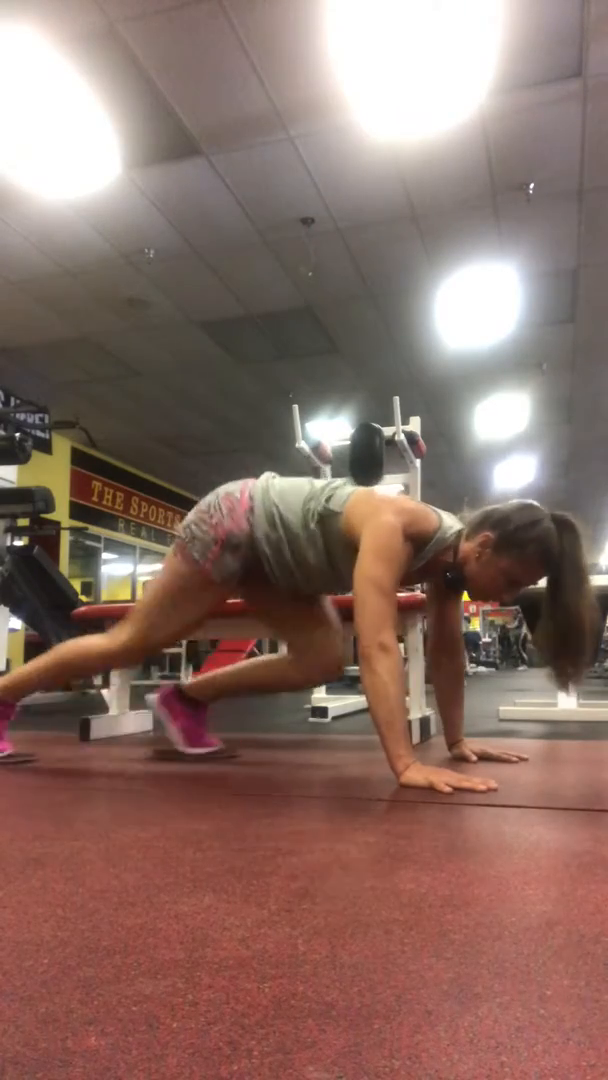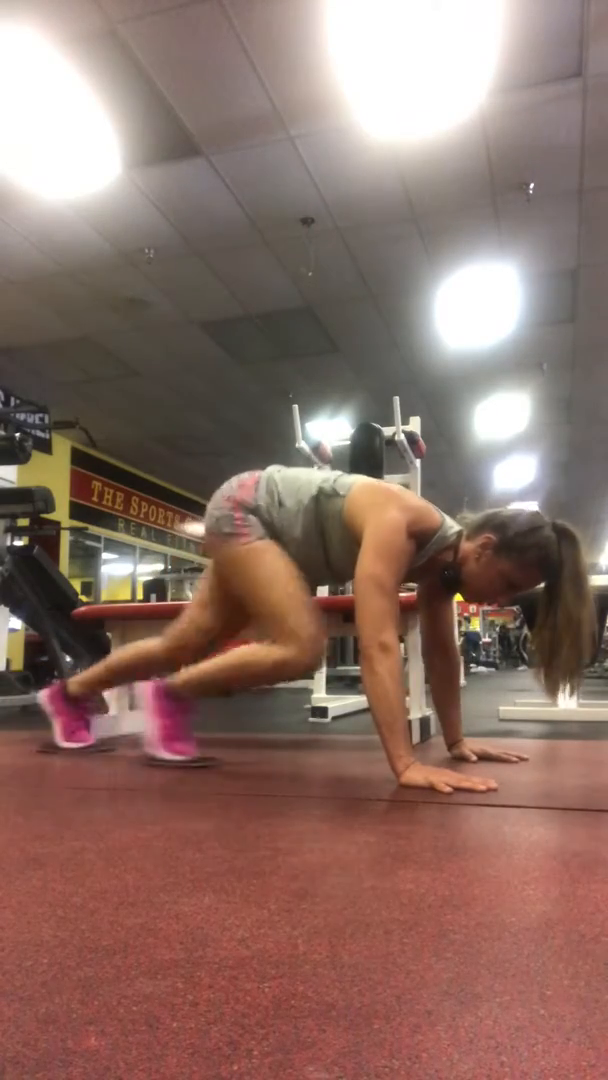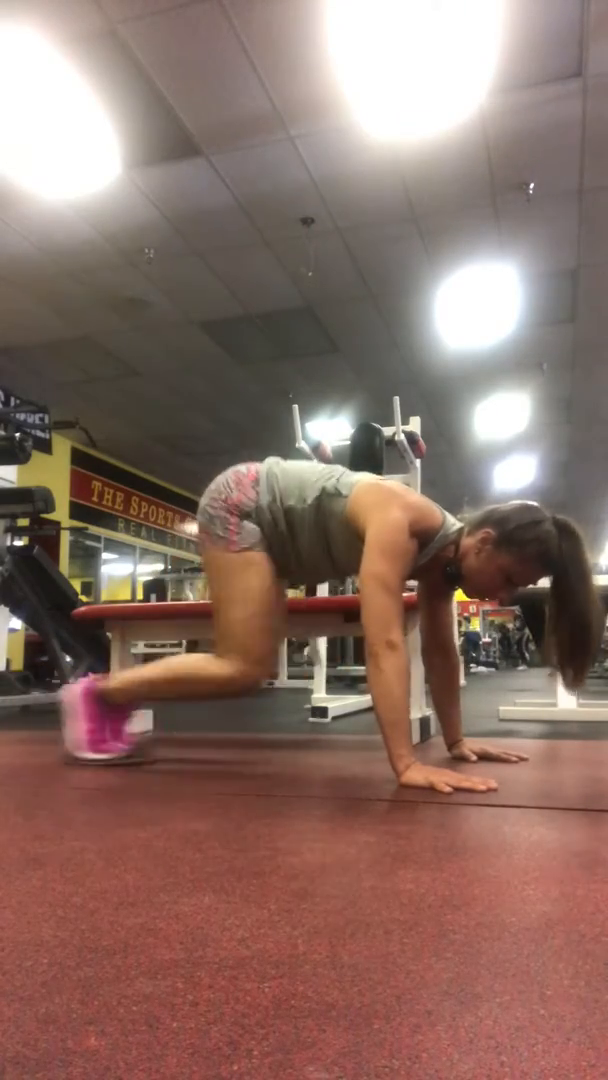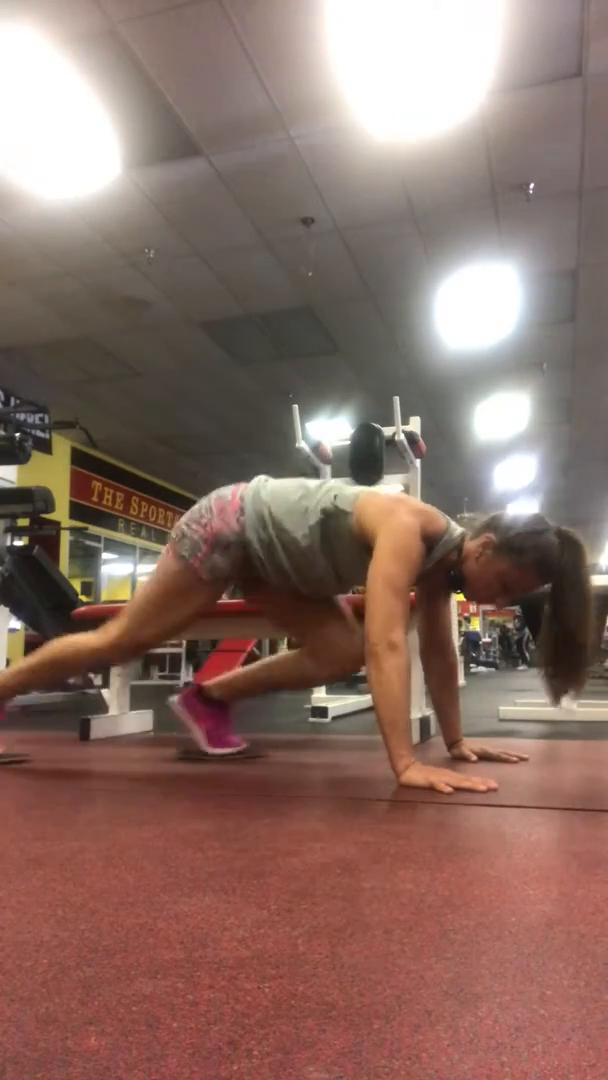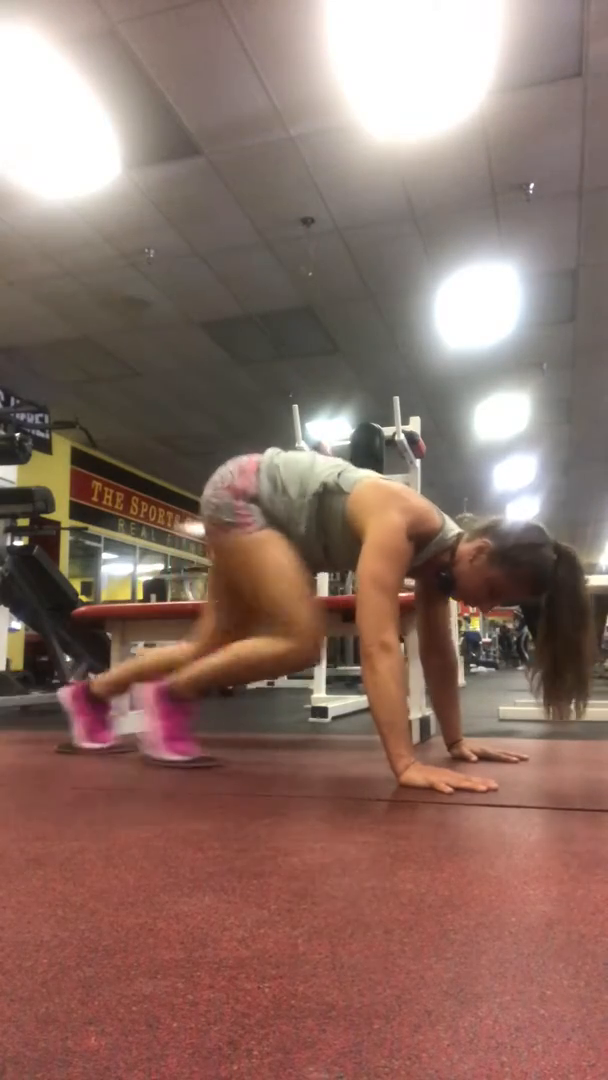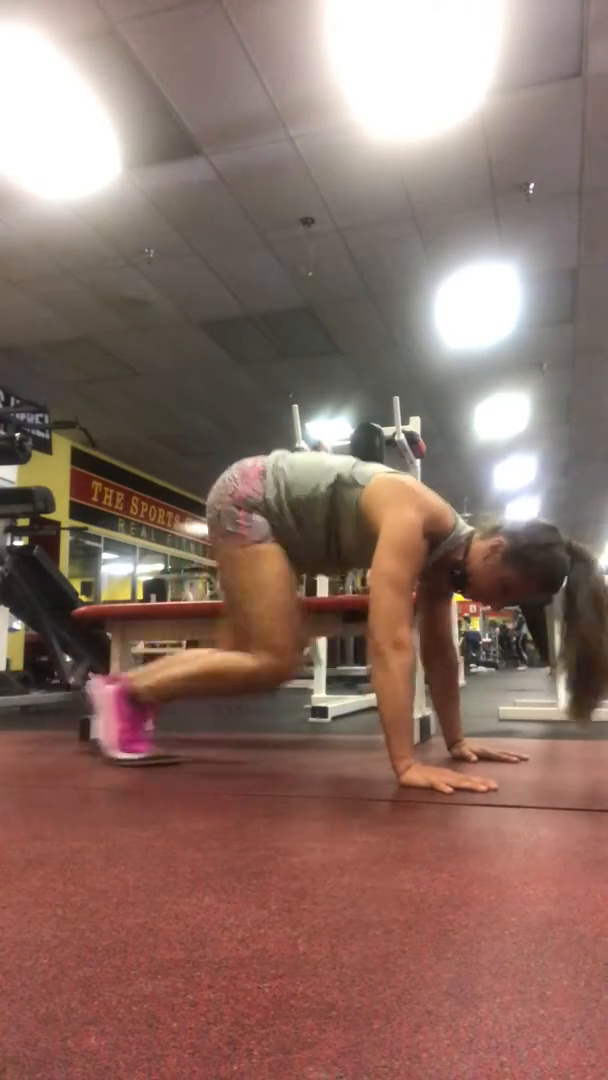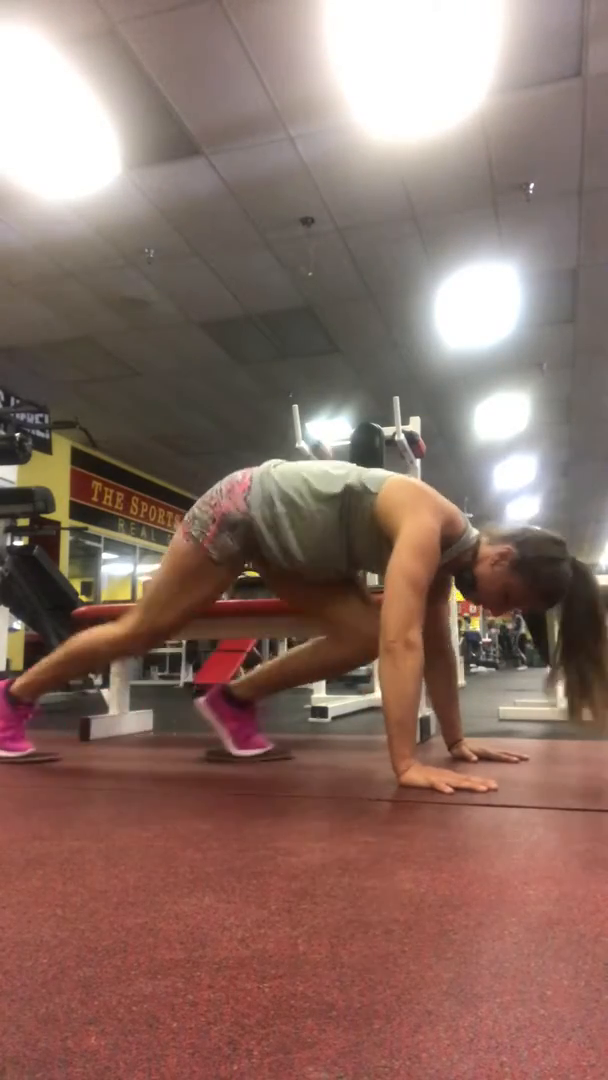
dt=0.3s
person 1, frame 1
left shoulder: (447, 553)
right shoulder: (394, 529)
left elbow: (446, 651)
right elbow: (378, 647)
left wrist: (457, 742)
right wrist: (405, 764)
left hip: (269, 548)
right hip: (233, 524)
left knee: (323, 660)
right knee: (129, 644)
left ankle: (186, 700)
person 1, frame 2
left shoulder: (444, 557)
right shoulder: (399, 526)
left elbow: (441, 651)
right elbow: (378, 646)
left wrist: (457, 740)
right wrist: (406, 764)
left hip: (270, 531)
right hip: (243, 508)
left knee: (186, 644)
right knee: (300, 650)
left ankle: (68, 696)
right ankle: (169, 697)
person 1, frame 3
left shoulder: (448, 551)
right shoulder: (400, 525)
left elbow: (440, 648)
right elbow: (385, 644)
left wrist: (456, 740)
right wrist: (406, 764)
left hip: (271, 521)
right hip: (239, 502)
left knee: (241, 659)
right knee: (240, 669)
left ankle: (107, 693)
right ankle: (100, 695)
person 1, frame 4
left shoulder: (440, 557)
right shoulder: (408, 531)
left elbow: (438, 652)
right elbow: (386, 647)
left wrist: (456, 742)
right wrist: (406, 765)
left hip: (266, 544)
right hip: (226, 526)
left knee: (337, 656)
right knee: (118, 641)
left ankle: (208, 698)
person 1, frame 5
left shoulder: (444, 551)
right shoulder: (396, 527)
left elbow: (438, 649)
right elbow: (380, 646)
left wrist: (456, 741)
right wrist: (406, 764)
left hip: (273, 516)
right hip: (240, 492)
left knee: (211, 647)
right knee: (302, 640)
left ankle: (93, 695)
right ankle: (171, 695)
person 1, frame 6
left shoulder: (455, 546)
right shoulder: (412, 524)
left elbow: (439, 646)
right elbow: (390, 643)
left wrist: (457, 741)
right wrist: (407, 765)
left hip: (290, 520)
right hip: (248, 496)
left knee: (250, 654)
right knee: (275, 659)
left ankle: (128, 689)
right ankle: (124, 694)
person 1, frame 7
left shoulder: (441, 554)
right shoulder: (427, 525)
left elbow: (435, 649)
right elbow: (402, 644)
left wrist: (457, 743)
right wrist: (407, 765)
left hip: (280, 534)
right hip: (240, 510)
left knee: (361, 637)
right knee: (138, 632)
left ankle: (234, 703)
